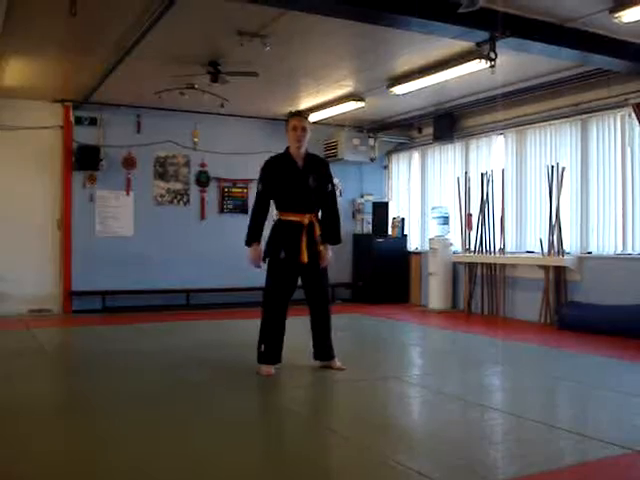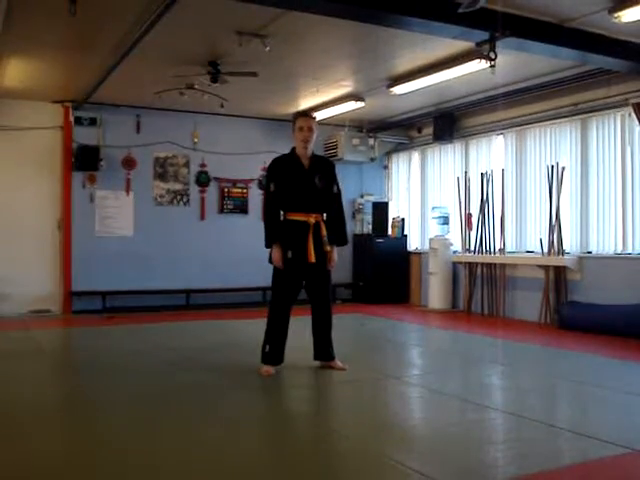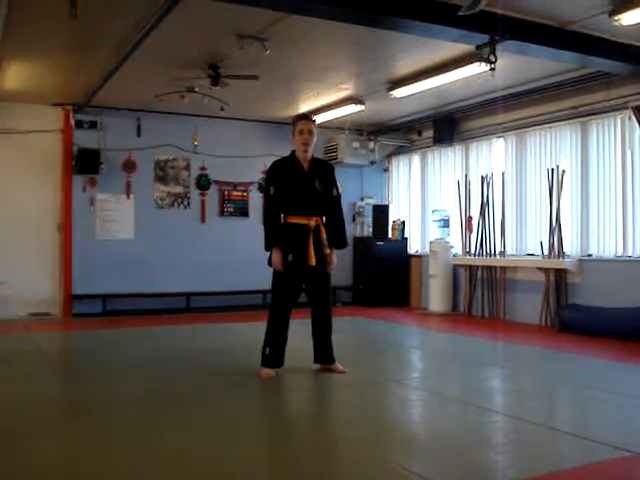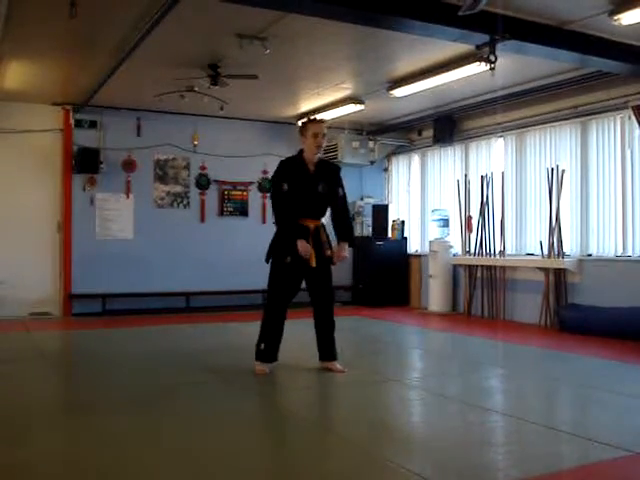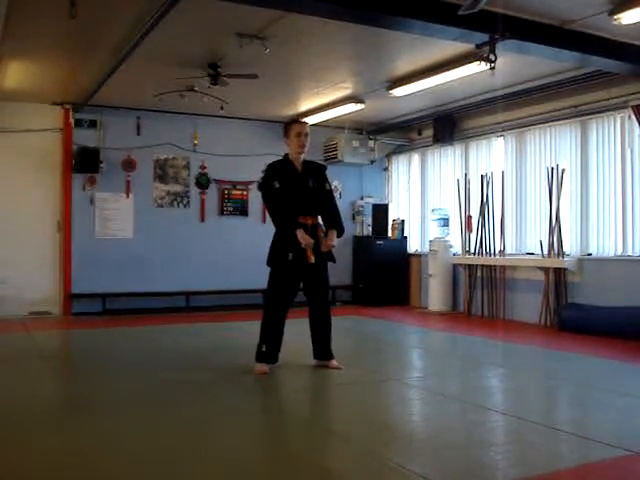
dt=1s
person 1, frame 1
left shoulder: (321, 166)
right shoulder: (274, 165)
left elbow: (330, 206)
right elbow: (261, 205)
left wrist: (328, 243)
right wrist: (254, 242)
left hip: (314, 236)
right hip: (285, 235)
left knee: (320, 299)
right knee: (276, 299)
left ankle: (325, 355)
right ankle: (267, 358)
person 1, frame 2
left shoulder: (326, 166)
right shoulder: (279, 165)
left elbow: (335, 207)
right elbow: (271, 208)
left wrist: (334, 244)
right wrist: (274, 244)
left hip: (318, 238)
right hip: (290, 236)
left knee: (322, 299)
right knee: (281, 300)
left ankle: (326, 355)
right ankle: (270, 358)
person 1, frame 3
left shoulder: (326, 170)
right shoulder: (279, 169)
left elbow: (334, 211)
right elbow: (271, 212)
left wrist: (333, 248)
right wrist: (274, 248)
left hip: (318, 242)
right hip: (290, 239)
left knee: (322, 302)
right knee: (282, 303)
left ankle: (326, 358)
right ankle: (270, 361)
person 1, frame 4
left shoulder: (331, 172)
right shoulder: (286, 168)
left elbow: (340, 207)
right elbow: (281, 209)
left wrist: (344, 242)
right wrist: (297, 240)
left hip: (319, 239)
right hip: (289, 241)
left knee: (325, 302)
right knee: (277, 301)
left ankle: (328, 357)
right ankle: (264, 357)
person 1, frame 5
left shoulder: (318, 171)
right shoulder: (275, 171)
left elbow: (329, 203)
right elbow: (276, 208)
left wrist: (333, 231)
right wrist: (297, 232)
left hip: (317, 240)
right hip: (288, 240)
left knee: (320, 300)
right knee: (277, 301)
left ankle: (323, 354)
right ankle: (265, 357)
